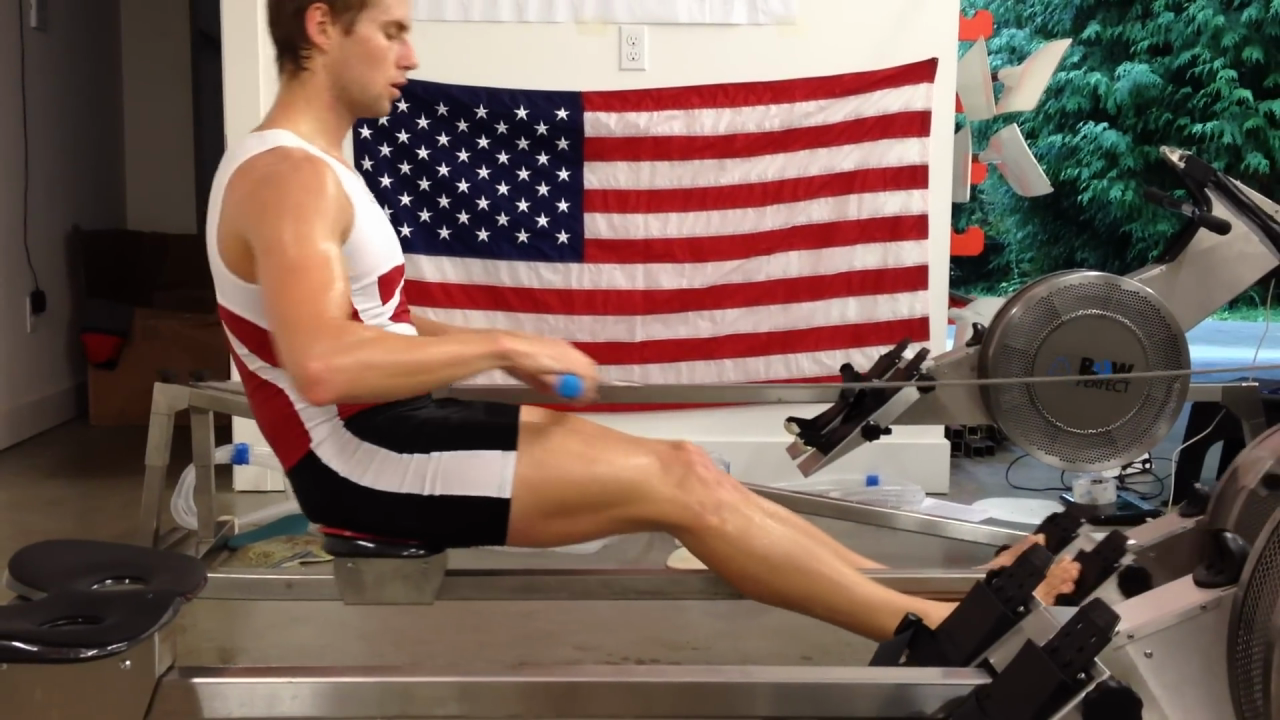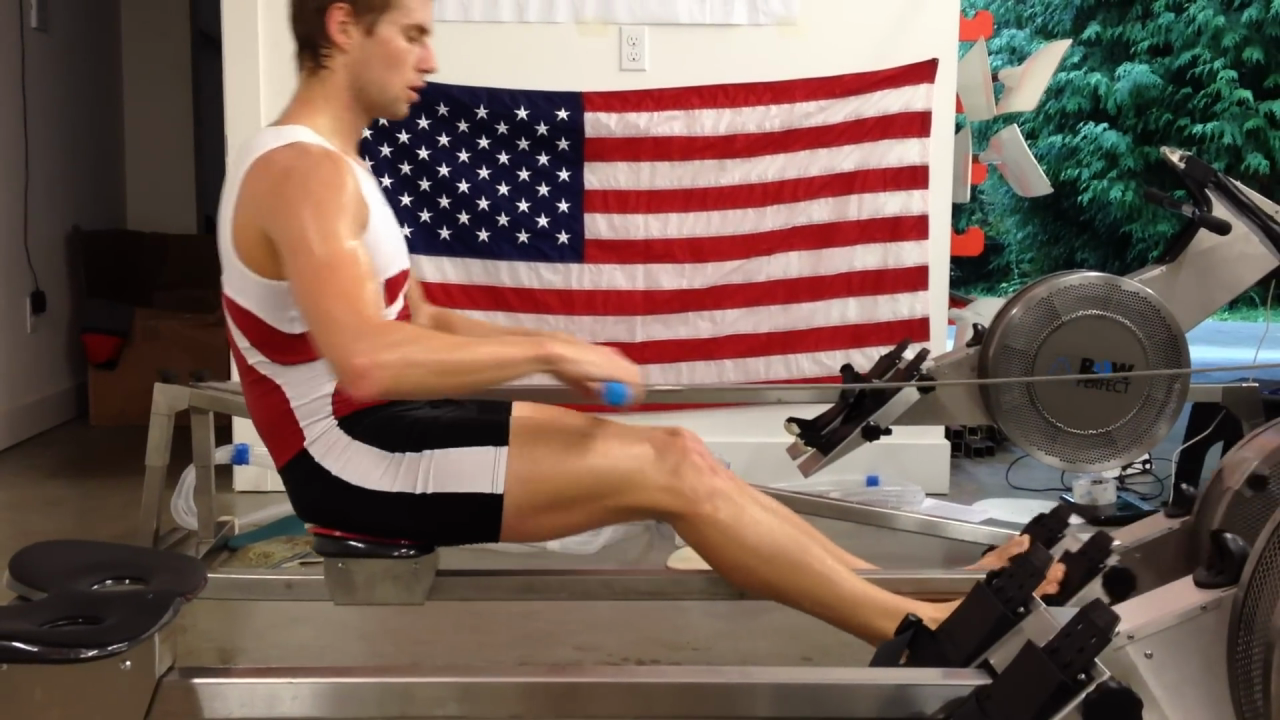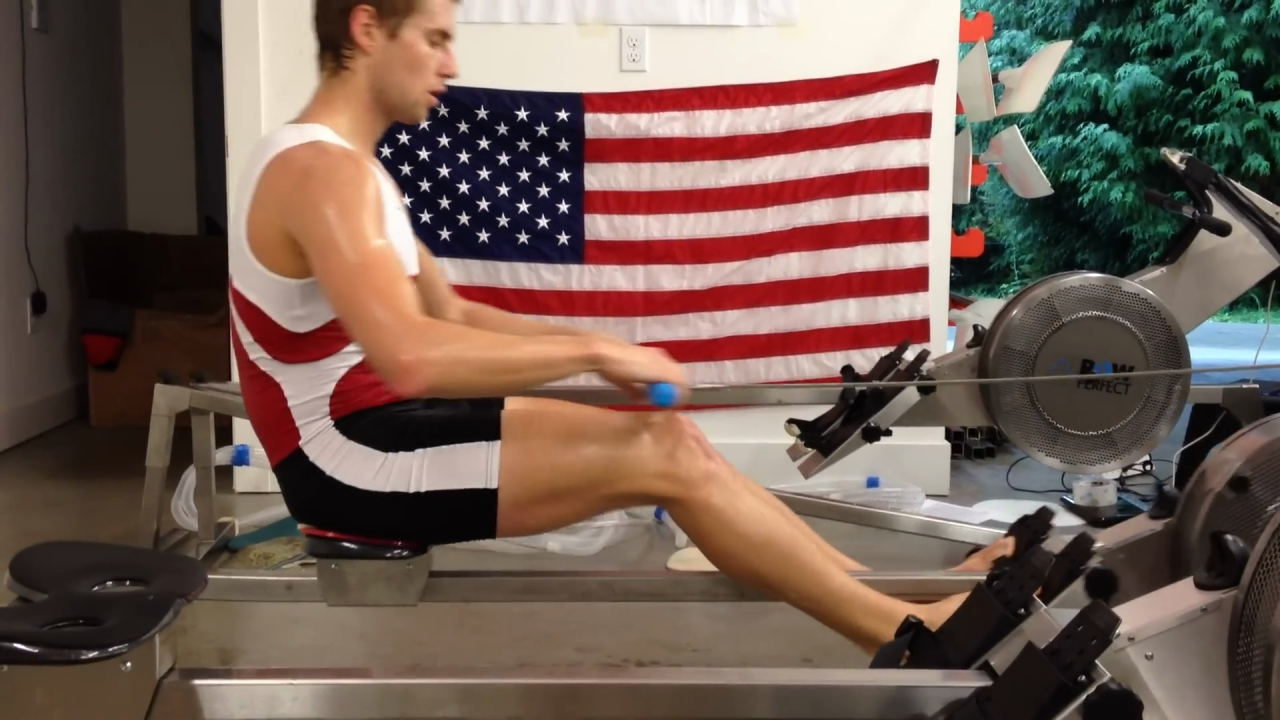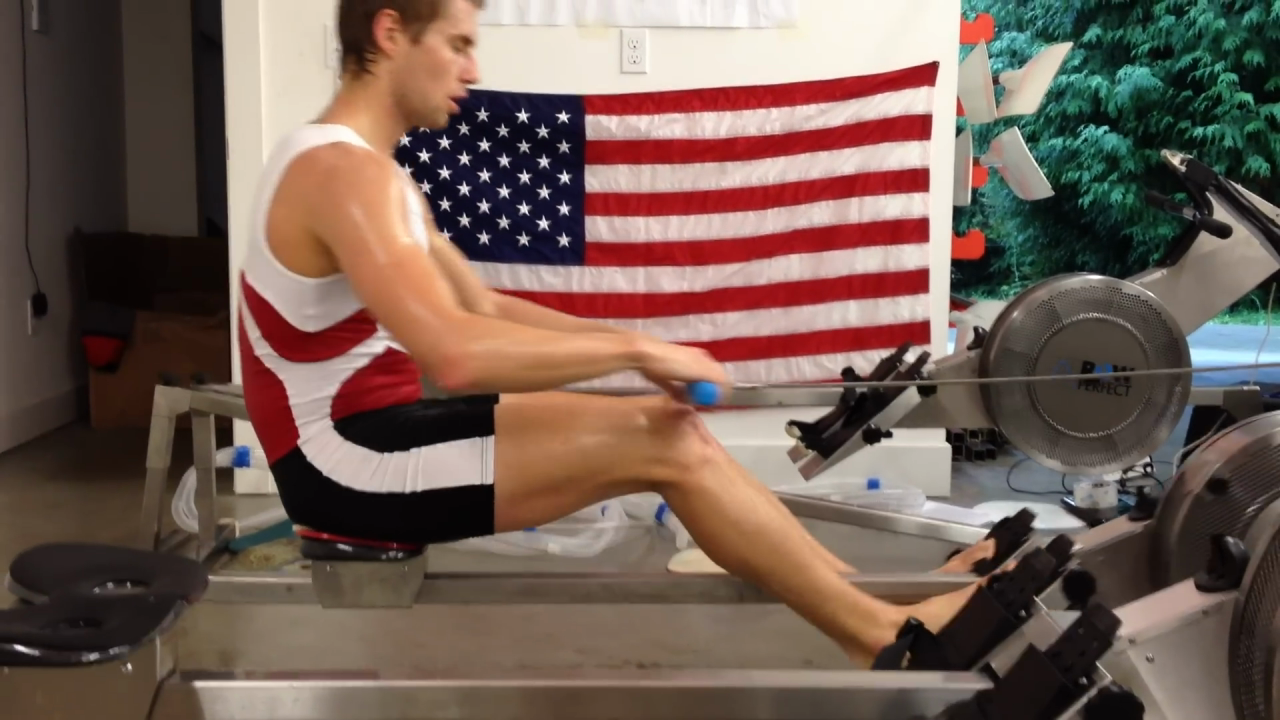
dt=0.1s
person 1, frame 1
left shoulder: (299, 164)
right shoulder: (288, 178)
right elbow: (324, 367)
left wrist: (500, 348)
right wrist: (505, 350)
left hip: (385, 437)
right hip: (364, 465)
left knee: (682, 468)
right knee: (680, 488)
left ankle: (918, 598)
right ankle: (938, 629)
person 1, frame 2
left shoulder: (310, 162)
right shoulder: (309, 173)
left elbow: (410, 323)
right elbow: (369, 363)
left wrist: (541, 347)
right wrist: (547, 352)
left hip: (379, 437)
right hip: (358, 464)
left knee: (676, 452)
right knee: (674, 475)
left ankle: (907, 594)
right ankle: (927, 628)
person 1, frame 3
left shoulder: (328, 159)
right shoulder: (324, 173)
left elbow: (449, 312)
right elbow: (419, 354)
left wrist: (587, 346)
right wrist: (592, 350)
left hip: (371, 434)
right hip: (351, 468)
left knee: (670, 443)
right knee: (671, 459)
left ankle: (881, 594)
right ankle: (902, 631)
person 1, frame 4
left shoulder: (346, 162)
right shoulder: (349, 174)
left elbow: (484, 307)
right elbow: (458, 354)
left wrist: (620, 340)
right wrist: (633, 350)
left hip: (369, 436)
right hip: (350, 469)
left knee: (666, 425)
right knee: (667, 446)
left ankle: (866, 597)
right ankle: (886, 632)
